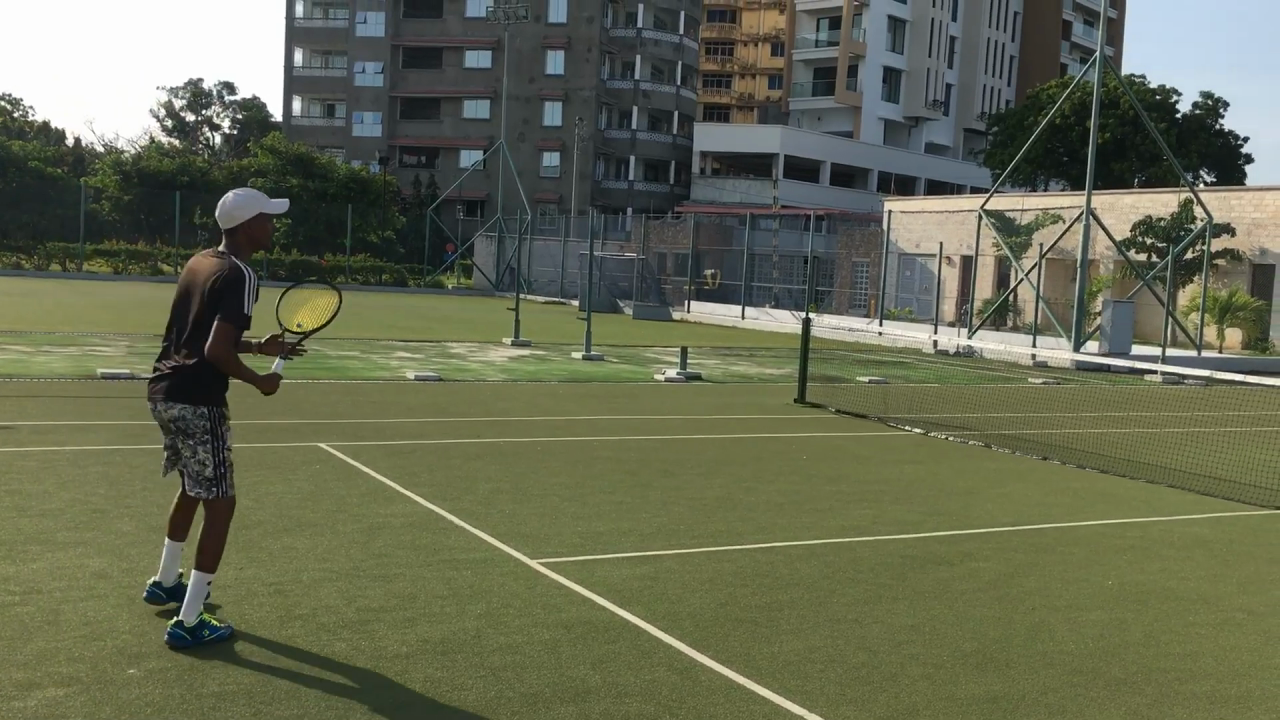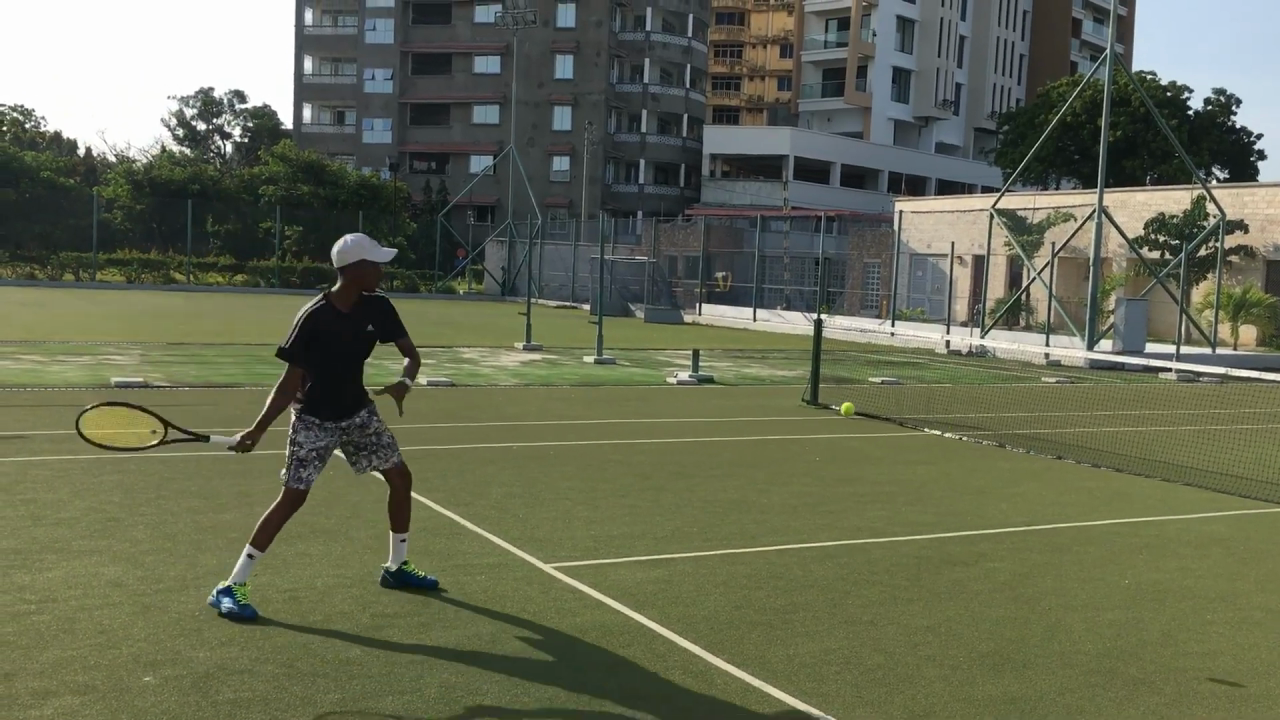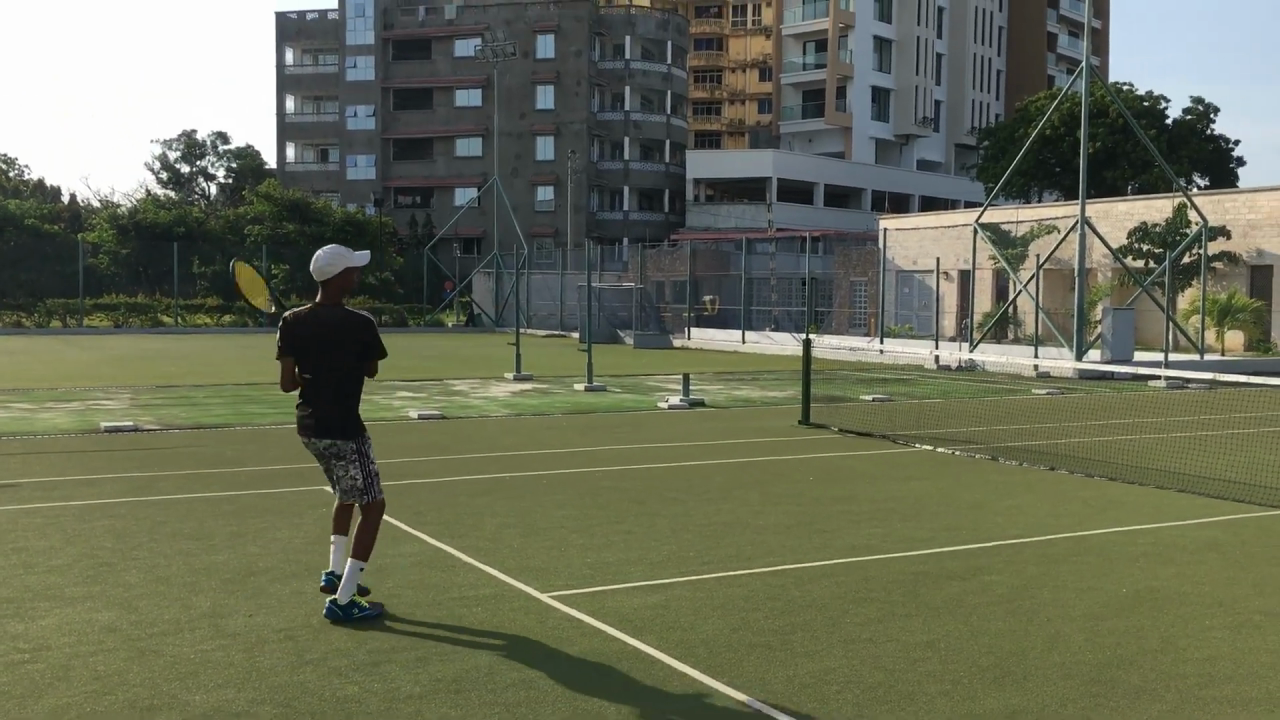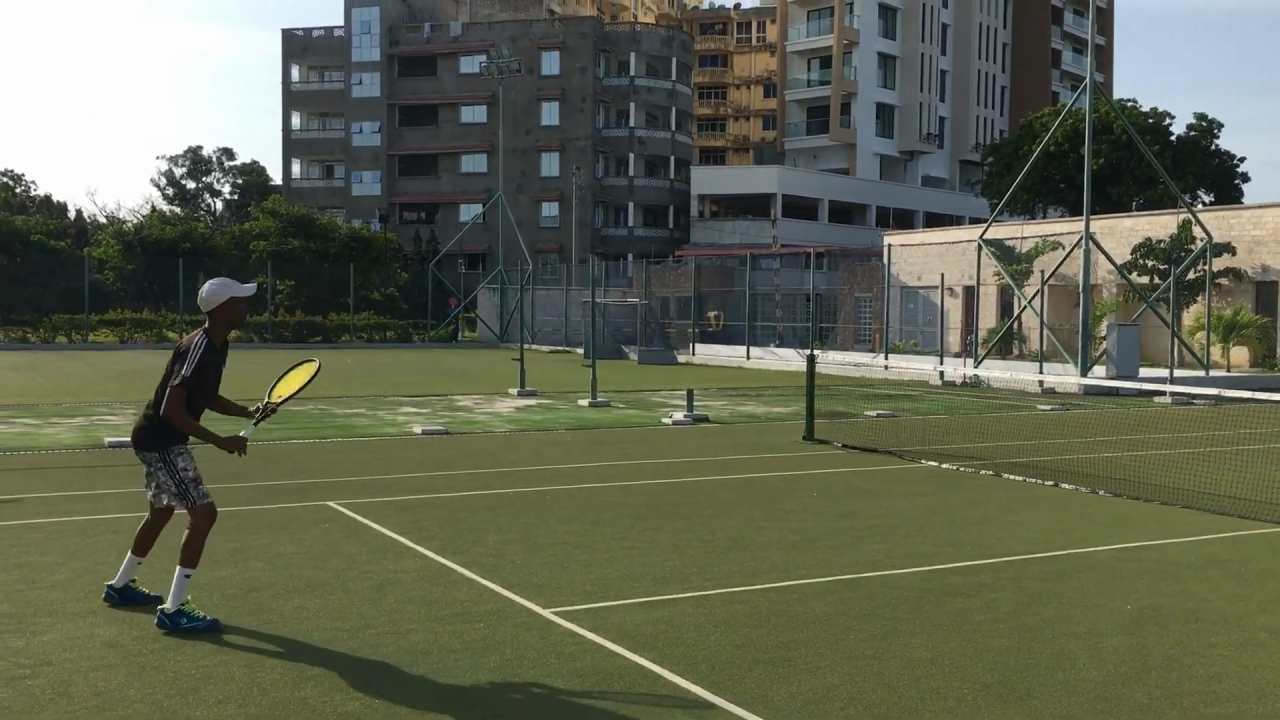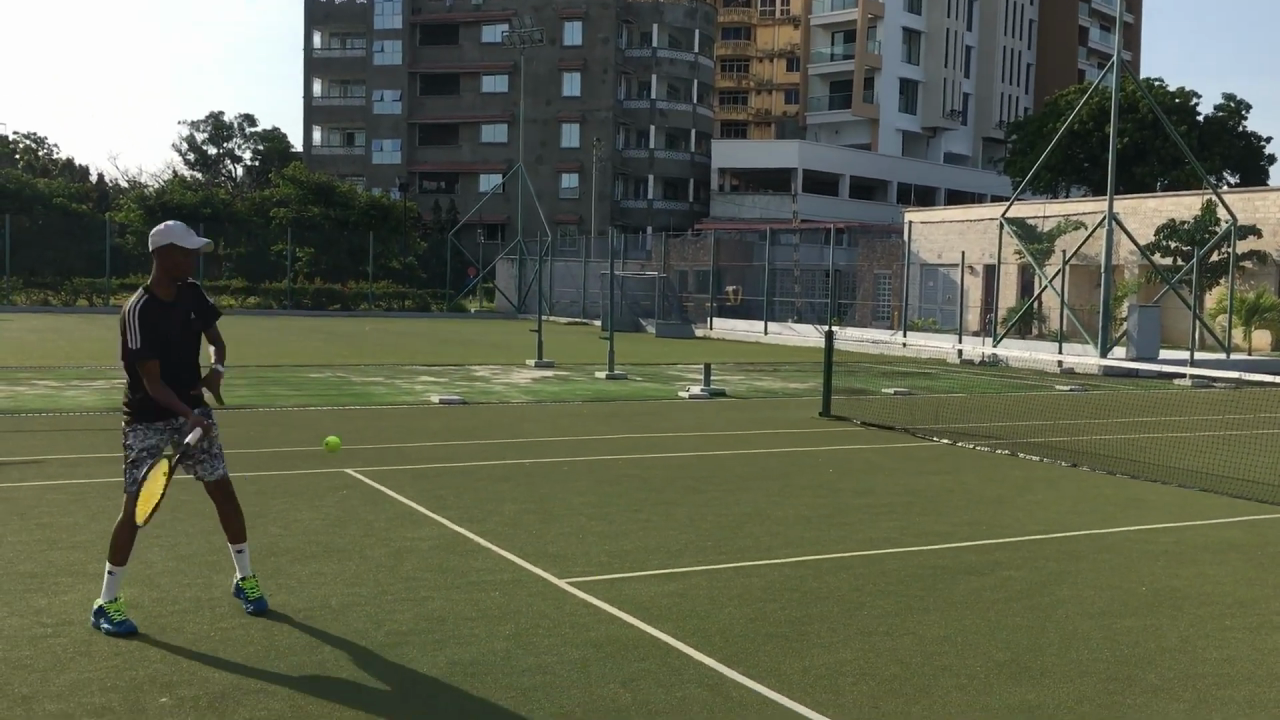
dt=1s
person 1, frame 1
left shoulder: (198, 263)
right shoulder: (240, 276)
right elbow: (216, 349)
left wrist: (259, 346)
right wrist: (257, 380)
left hip: (164, 392)
right hip: (198, 400)
left knee: (193, 487)
right knee: (220, 505)
left ankle: (166, 582)
right ankle: (189, 621)
person 1, frame 2
left shoulder: (378, 306)
right shoulder: (313, 317)
left elbow: (411, 355)
right elbow: (290, 383)
left wrist: (404, 382)
right wrist: (257, 430)
left hip: (359, 410)
right hip: (315, 418)
left knee: (401, 479)
right knee: (292, 498)
left ankle: (397, 567)
right ankle: (231, 586)
person 1, frame 3
left shoulder: (292, 321)
right shoulder: (359, 323)
left elbow: (287, 383)
right elbow: (372, 371)
left hip: (310, 426)
right hip: (343, 430)
left knee: (348, 494)
right knee: (373, 506)
left ankle: (336, 573)
right ankle: (342, 601)
person 1, frame 4
left shoulder: (217, 345)
right shoulder: (198, 348)
left elbow: (209, 399)
right elbow: (170, 410)
left wrist: (249, 412)
right wrist: (220, 441)
left hip: (160, 440)
right hip: (159, 440)
left knee: (161, 511)
right knee: (203, 515)
left ankle: (121, 585)
right ankle: (174, 608)
person 1, frame 5
left shoulder: (192, 294)
right shoulder: (139, 310)
left elbow: (218, 341)
right elbow: (151, 382)
left wrist: (217, 368)
right wrist: (187, 415)
left hip: (192, 411)
right hip: (148, 418)
left knee: (223, 492)
right knee: (137, 506)
left ankle: (245, 579)
right ankle: (106, 603)
